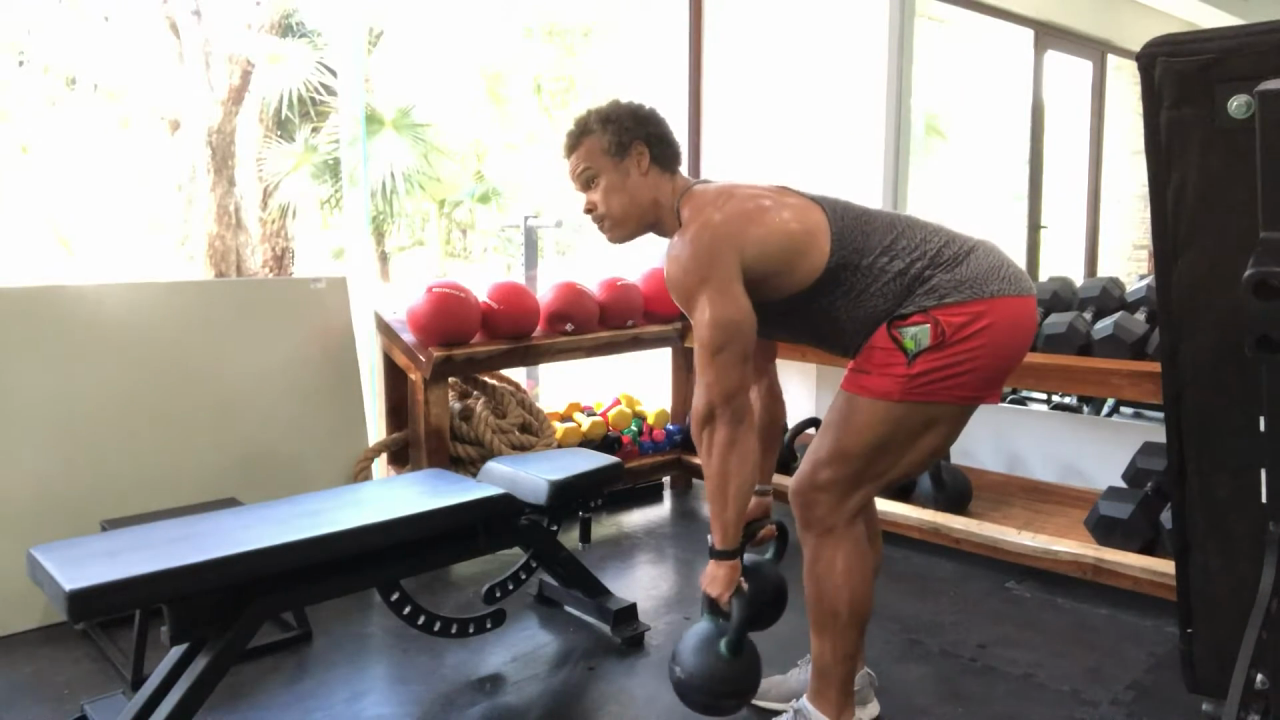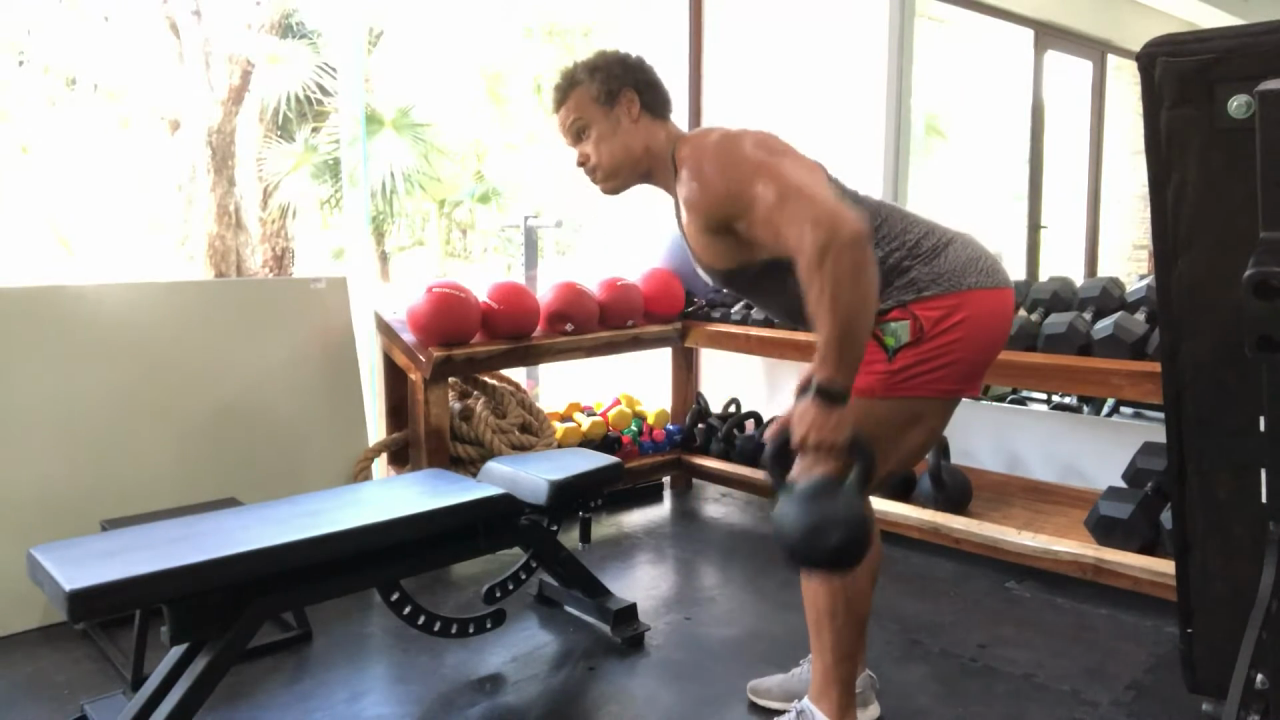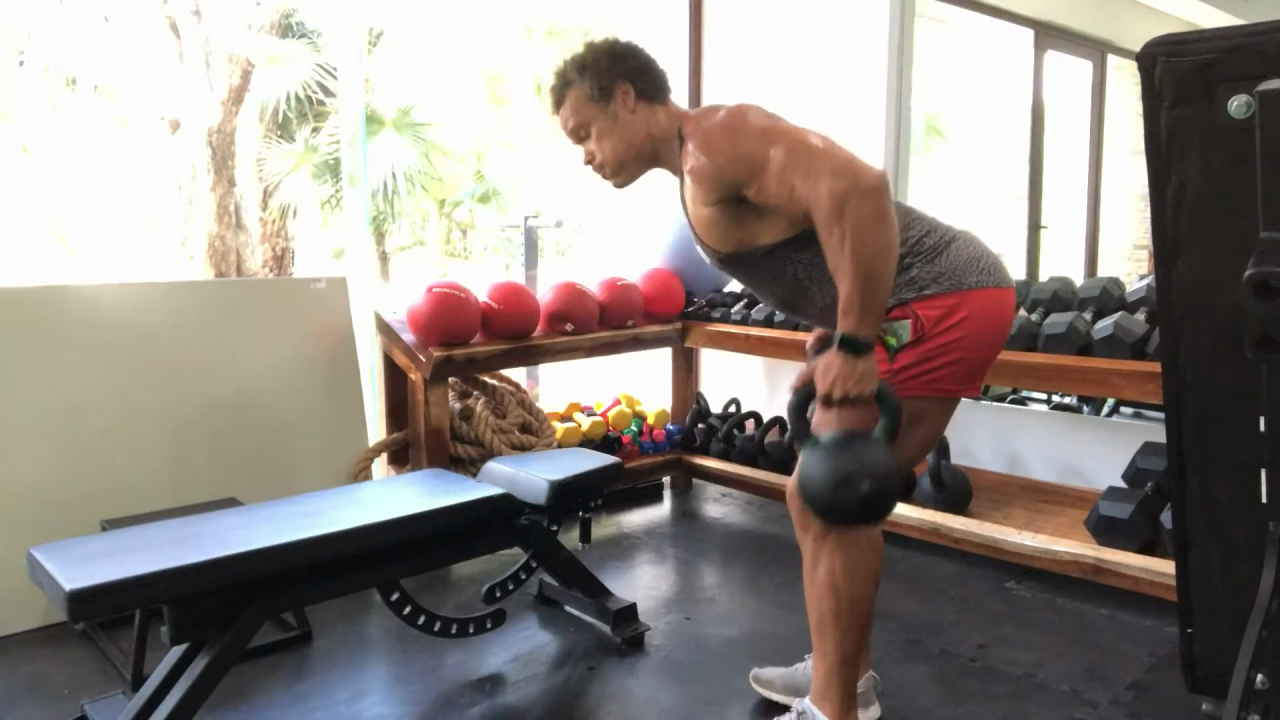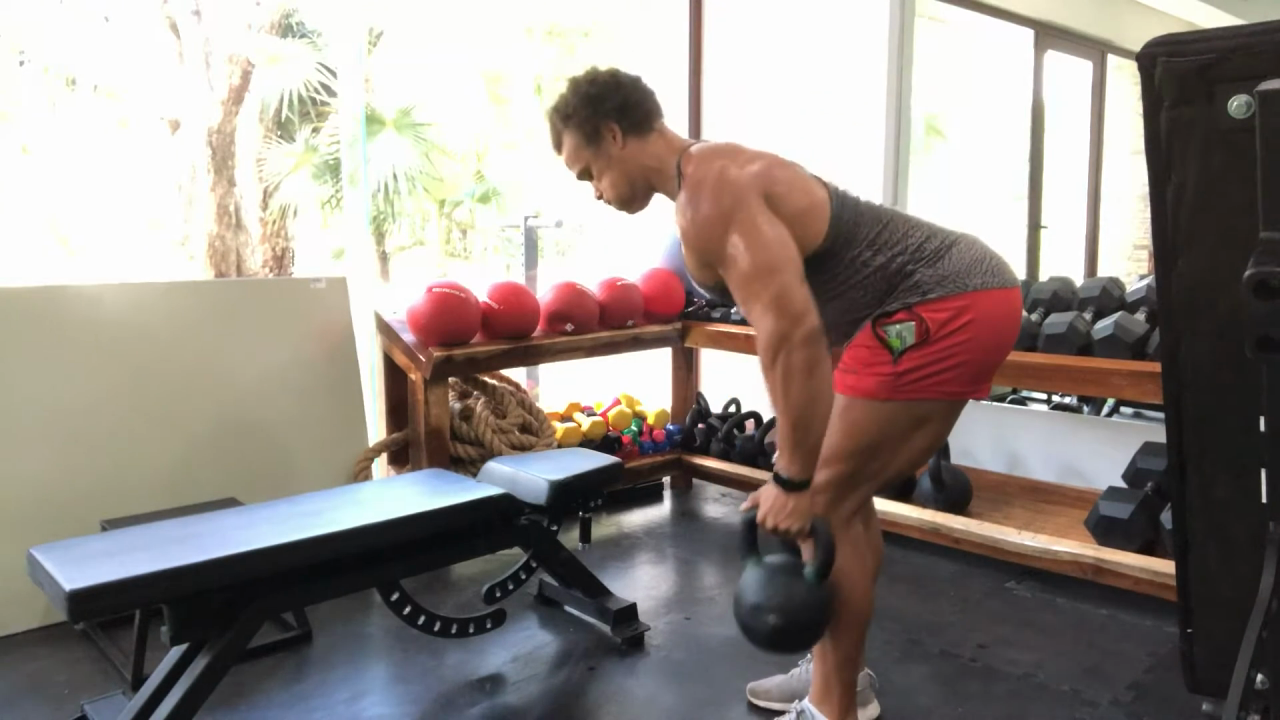
dt=0.5s
person 1, frame 1
left shoulder: (699, 244)
right shoulder: (722, 225)
left elbow: (720, 411)
right elbow: (755, 388)
left wrist: (724, 552)
right wrist: (752, 501)
left hip: (962, 313)
right hip: (980, 299)
left knee: (823, 501)
right knee: (841, 492)
person 1, frame 2
left shoulder: (709, 169)
right shoulder: (703, 182)
left elbow: (839, 237)
left wrist: (828, 396)
right wrist: (822, 384)
left hip: (937, 306)
right hip: (956, 295)
person 1, frame 3
left shoulder: (715, 145)
right shoulder: (704, 163)
left elbow: (856, 193)
left wrist: (853, 348)
right wrist: (842, 335)
left hip: (939, 303)
right hip: (955, 290)
person 1, frame 4
left shoulder: (707, 196)
right shoulder: (714, 176)
left elbow: (793, 332)
right elbow: (796, 322)
left wrist: (792, 482)
right wrist: (805, 454)
left hip: (943, 308)
right hip: (965, 294)
left knee: (824, 502)
right knee: (839, 492)
